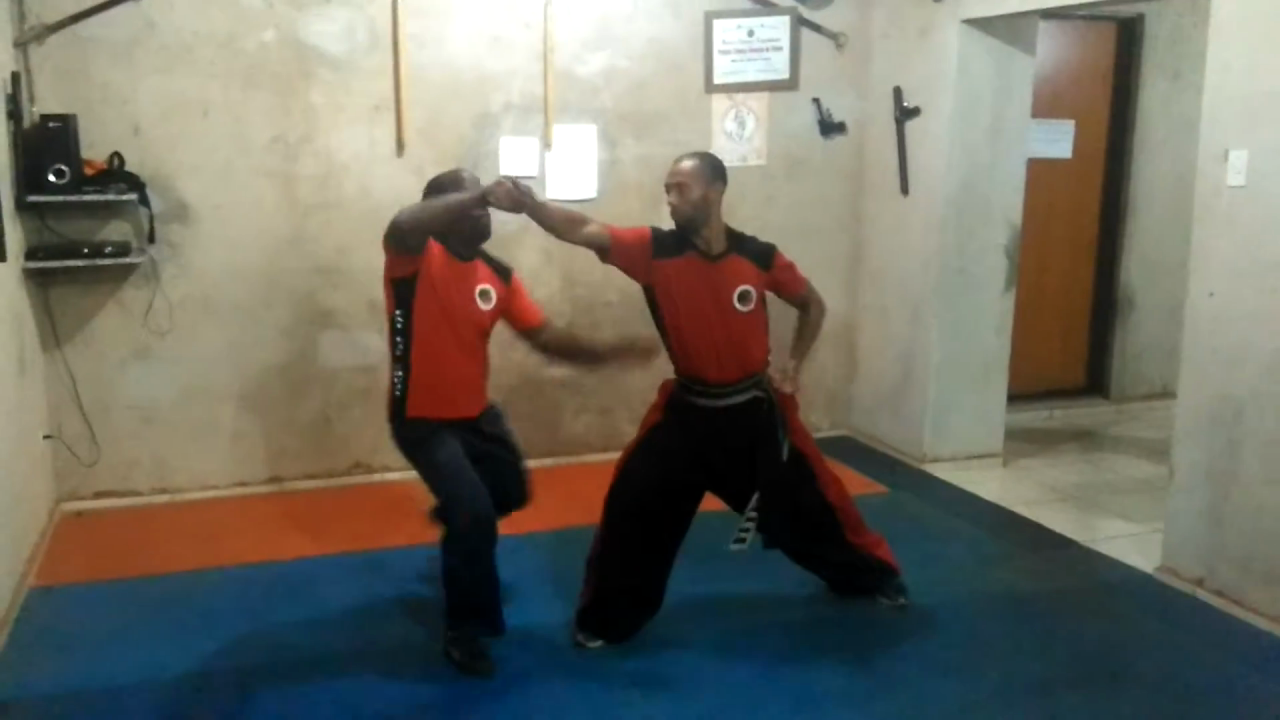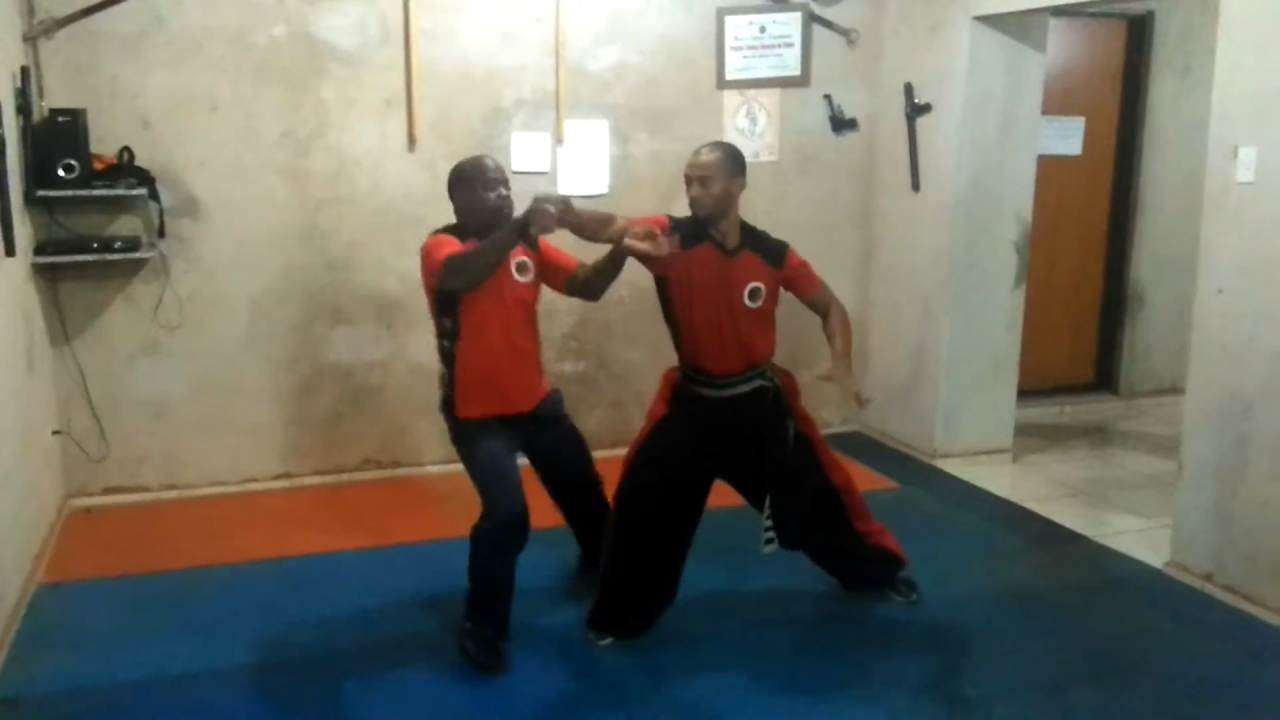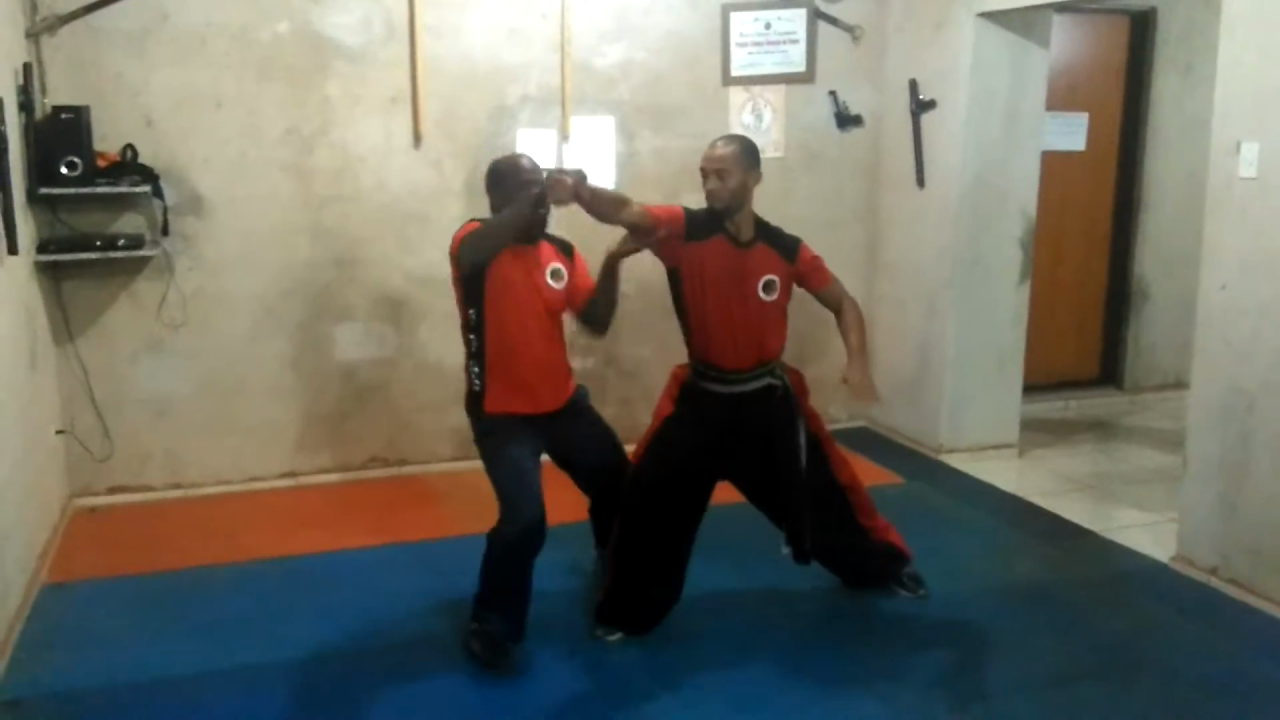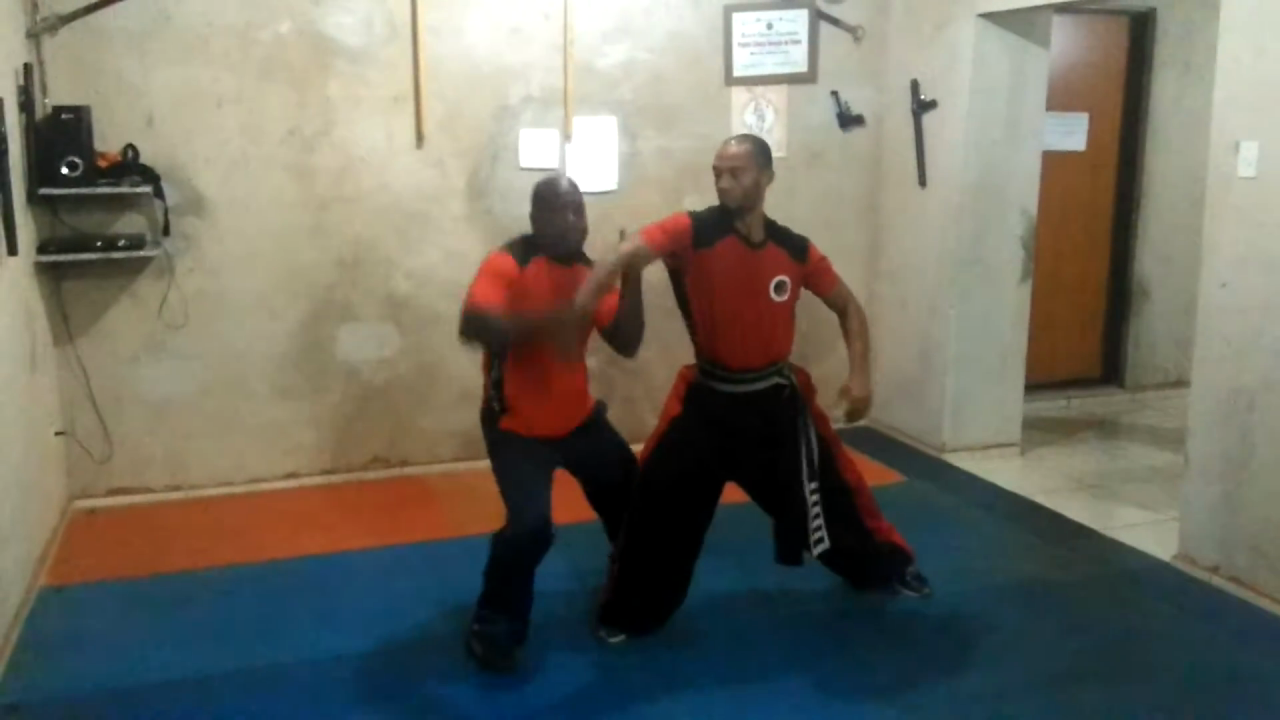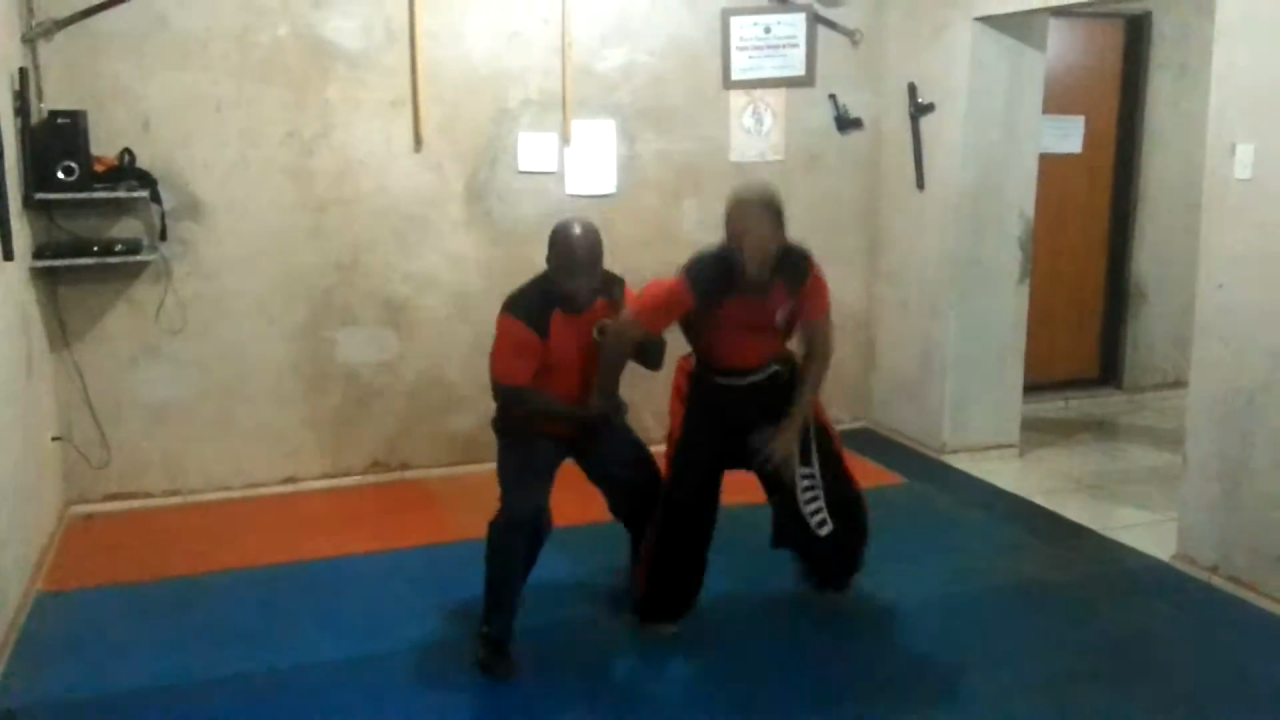
dt=0.2s
person 1, frame 1
left shoulder: (493, 273)
right shoulder: (414, 251)
left elbow: (544, 336)
right elbow: (401, 226)
left wrist: (605, 353)
right wrist: (477, 196)
left hip: (473, 411)
right hip: (422, 418)
left knee: (508, 491)
right knee: (475, 518)
left ankle: (453, 524)
right ankle: (465, 630)
person 1, frame 2
left shoulder: (530, 245)
right shoulder: (442, 247)
left elbow: (587, 285)
right elbow: (456, 279)
left wrist: (622, 247)
right wrist: (521, 226)
left hip: (535, 403)
right hip: (476, 415)
left knee: (582, 488)
right knee: (507, 514)
left ankle: (599, 562)
right ankle: (481, 626)
person 1, frame 3
left shoulder: (562, 252)
right shoulder: (481, 237)
left elbow: (597, 321)
right elbow: (465, 257)
left wrist: (614, 263)
right wrist: (530, 203)
left hip: (563, 404)
right hip: (501, 413)
left knee: (617, 481)
right knee: (524, 518)
right ankle: (489, 625)
person 1, frame 4
left shoulder: (592, 273)
right shoulder: (508, 265)
left elbow: (627, 344)
right elbow: (472, 325)
left wrist: (631, 281)
right wrist: (545, 321)
left hip: (580, 419)
right hip: (518, 426)
left knee: (633, 494)
right knee: (531, 527)
right ankle: (492, 627)
person 1, frame 5
left shoulder: (615, 292)
right shoulder: (523, 310)
left elbow: (652, 357)
right elbow: (511, 391)
right wrist: (578, 413)
left hip: (594, 410)
right hip: (531, 423)
left knee: (646, 490)
right knee: (524, 517)
right ankle: (494, 631)
person 2, frame 1
left shoulder: (760, 257)
right shoulder: (654, 250)
left elbow: (812, 303)
right elbow: (582, 229)
left wrist: (795, 359)
right wrist: (526, 201)
left hip: (754, 410)
right hip: (688, 411)
left knee: (810, 500)
right knee: (634, 506)
left ankle: (875, 575)
right ankle: (607, 618)
person 2, frame 2
left shoulder: (773, 255)
right shoulder: (671, 238)
left elbow: (829, 306)
right elbow: (609, 227)
left wrist: (840, 360)
left hip: (759, 400)
right hip: (692, 402)
left knee: (815, 491)
right knee: (644, 501)
left ankle: (880, 569)
right ankle: (619, 615)
person 2, frame 3
left shoulder: (787, 249)
right shoulder: (682, 230)
left elbow: (843, 304)
right elbow: (623, 211)
left wrist: (857, 363)
right wrist: (581, 192)
left hip: (769, 398)
right hip: (701, 399)
left knee: (824, 489)
right knee: (652, 497)
left ankle: (886, 565)
right ankle: (624, 610)
person 2, frame 4
left shoulder: (795, 249)
right shoulder: (693, 231)
left elbow: (848, 308)
right elbow: (628, 256)
left wrist: (859, 373)
right wrist: (583, 301)
left hip: (776, 398)
right hip: (710, 399)
left knee: (829, 487)
right knee: (661, 497)
left ankle: (889, 566)
right ankle: (627, 611)
person 2, frame 5
left shoulder: (801, 270)
right shoulder: (700, 278)
left elbow: (819, 345)
right elbow: (621, 333)
left wrist: (794, 424)
right wrist: (604, 394)
left hip: (775, 388)
right hip: (711, 392)
left knee: (815, 485)
right knee: (687, 496)
left ankle: (833, 567)
right ankle: (663, 602)
